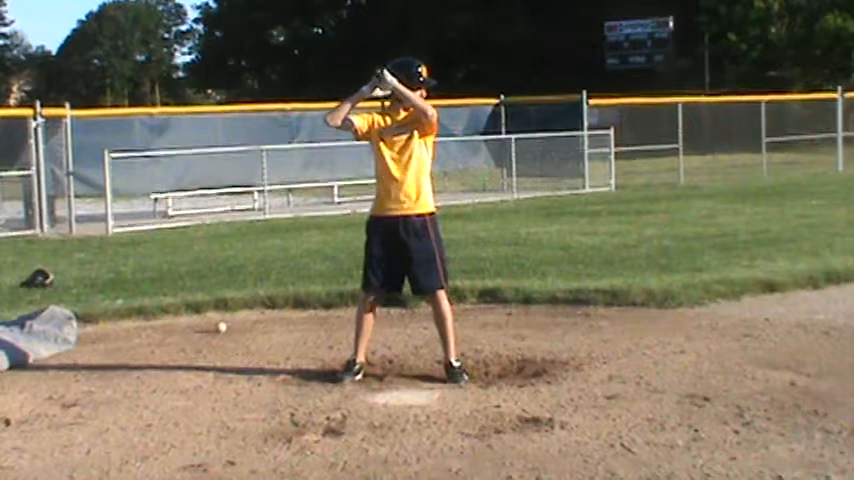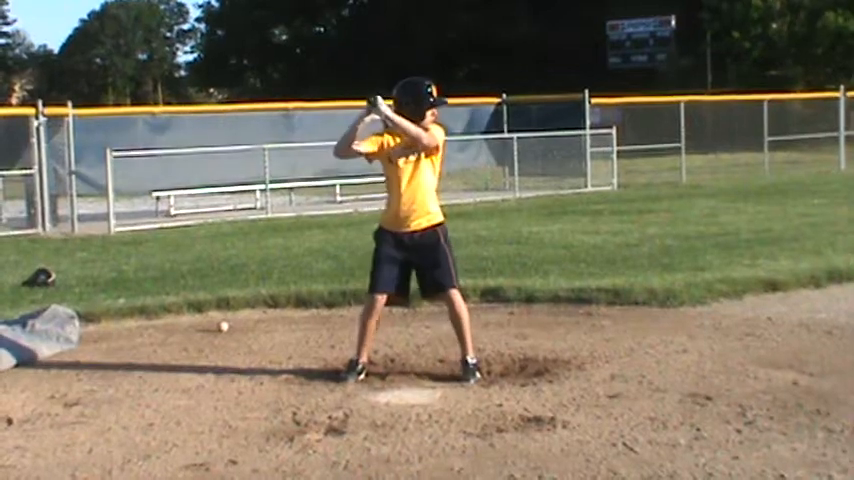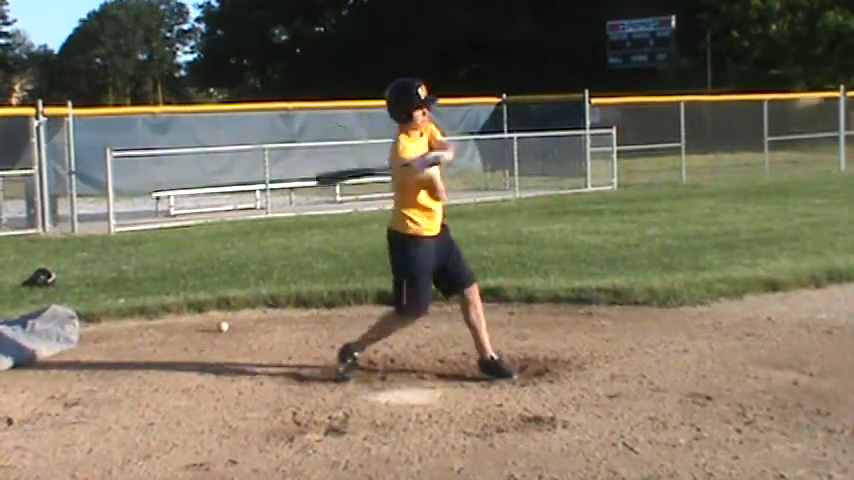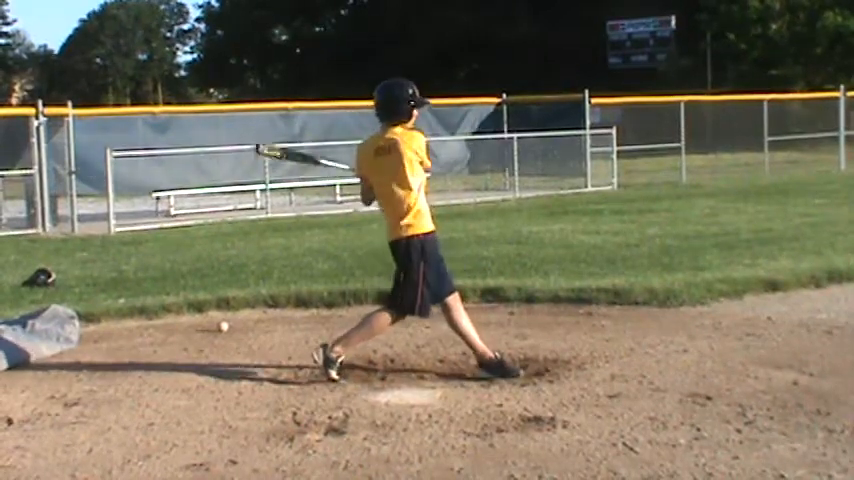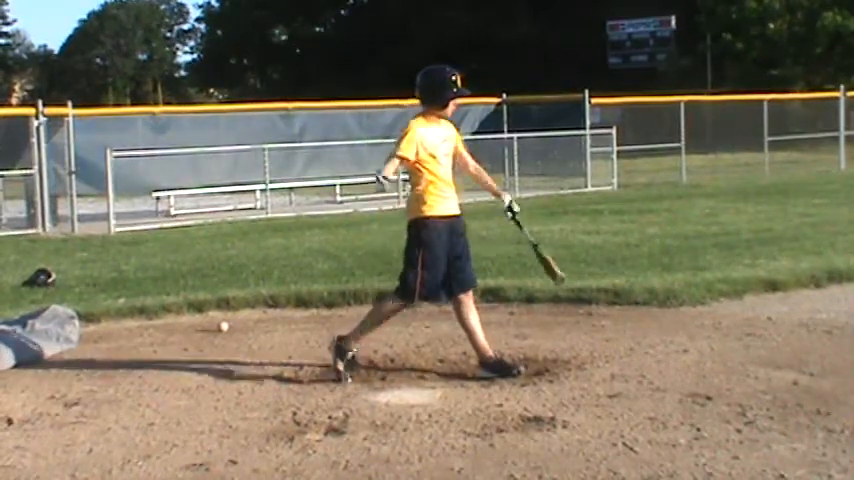
dt=0.7s
person 1, frame 1
left shoulder: (424, 119)
right shoulder: (375, 121)
left elbow: (429, 113)
right elbow: (332, 120)
left wrist: (395, 85)
right wrist: (363, 93)
left hip: (420, 217)
right hip: (383, 219)
left knee: (436, 292)
right knee: (371, 295)
left ankle: (452, 361)
right ankle: (357, 360)
person 1, frame 2
left shoulder: (436, 132)
right shoulder: (384, 140)
left elbow: (423, 140)
right elbow: (341, 151)
left wrist: (388, 114)
right wrist: (364, 117)
left hip: (429, 229)
right hip: (392, 231)
left knee: (451, 294)
right knee: (377, 299)
left ankle: (469, 359)
right ankle: (360, 361)
person 1, frame 3
left shoulder: (427, 129)
right shoulder: (403, 149)
left elbow: (448, 149)
right elbow: (440, 195)
left wrist: (435, 157)
right wrist: (428, 165)
left hip: (435, 230)
right hip: (408, 236)
left knee: (470, 291)
right knee: (413, 310)
left ankle: (487, 357)
right ankle: (354, 350)
person 1, frame 4
left shoulder: (365, 150)
right shoulder: (414, 140)
left elbow: (367, 198)
left hip: (408, 234)
right hip: (416, 235)
left knee: (450, 297)
right knee: (398, 308)
left ankle: (486, 357)
right ankle: (333, 351)
person 1, frame 5
left shoulder: (448, 129)
right shoulder: (417, 128)
left elbow: (470, 166)
right elbow: (392, 163)
left wrist: (500, 194)
right wrist: (383, 176)
left hip: (451, 218)
right hip: (428, 220)
left knee: (463, 293)
right knee: (406, 294)
left ankle: (487, 358)
right ankle: (347, 344)
